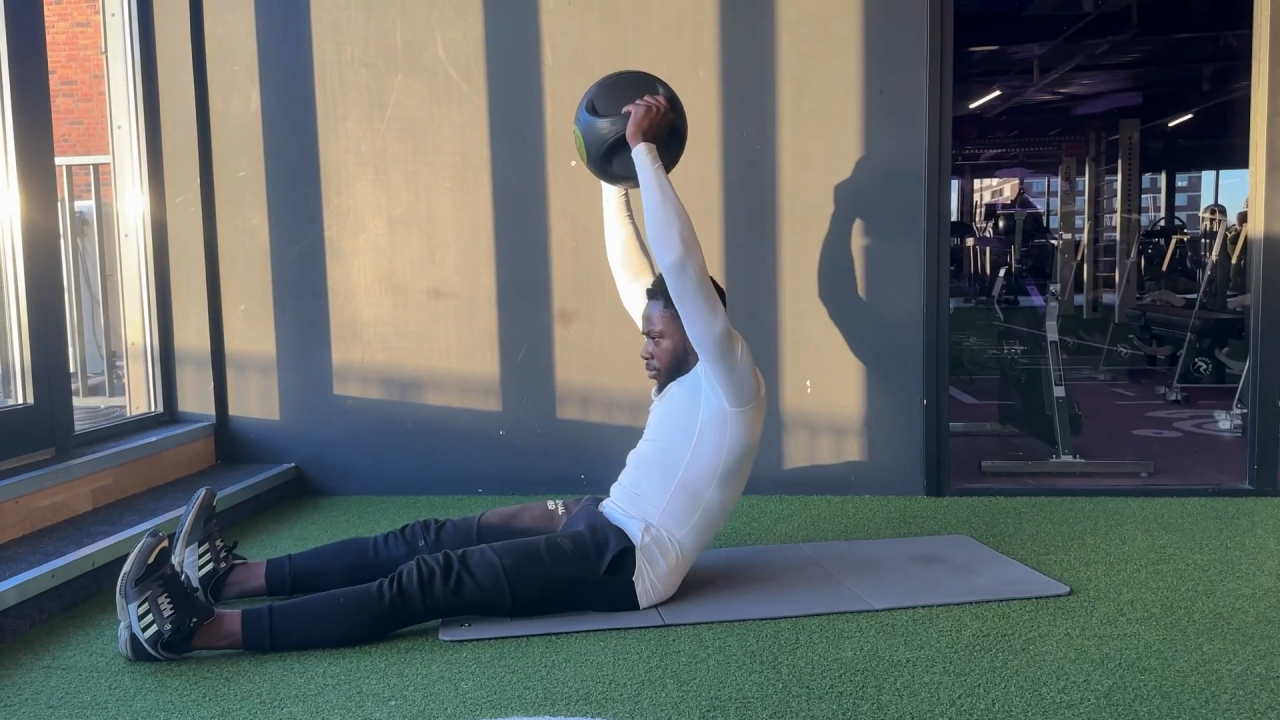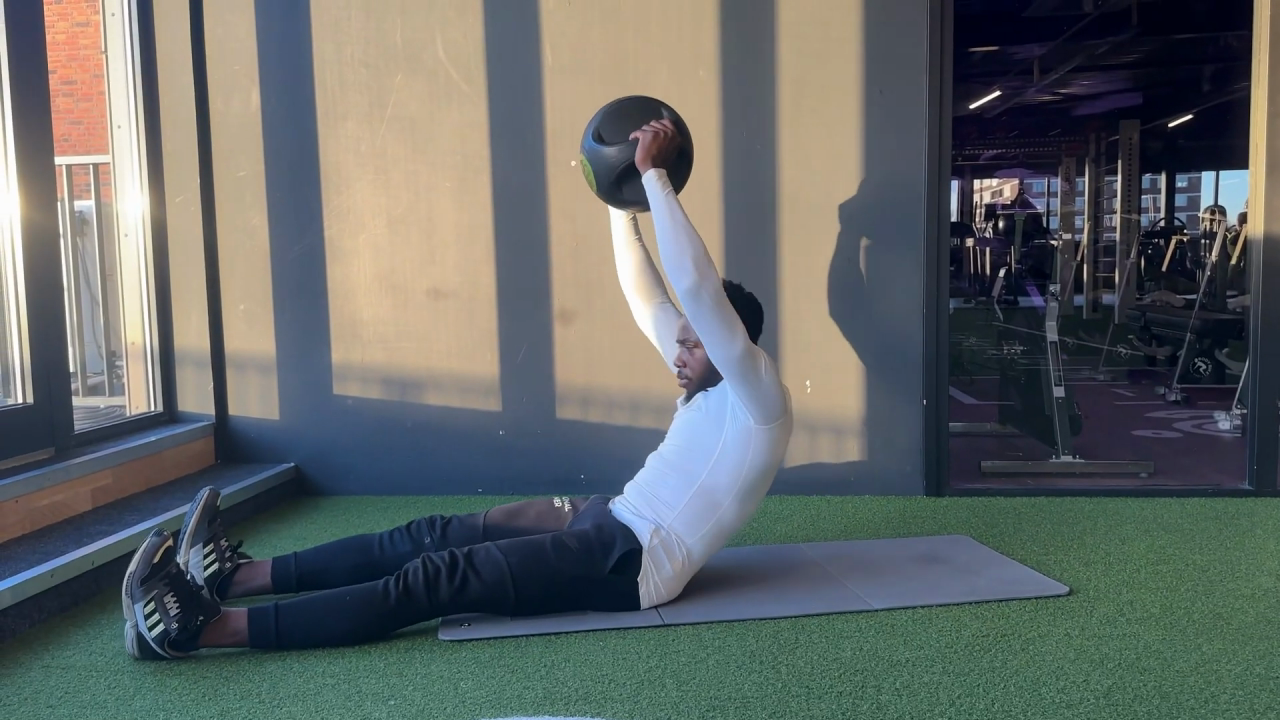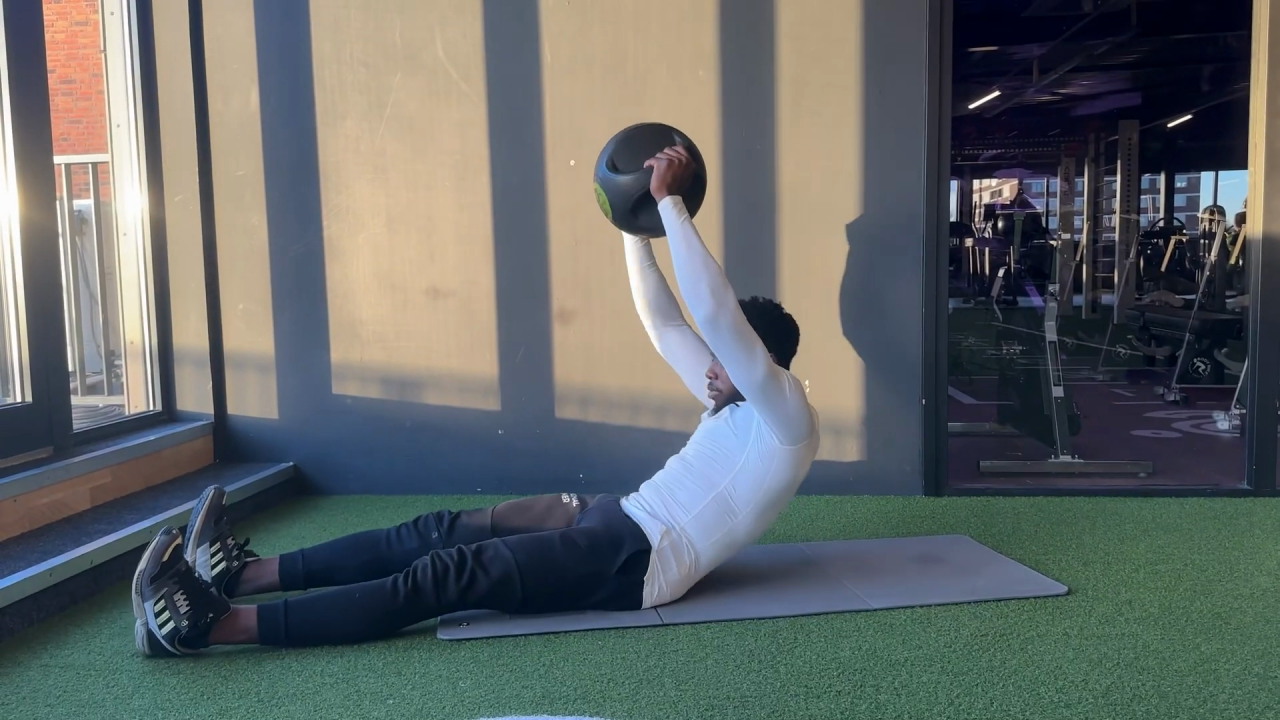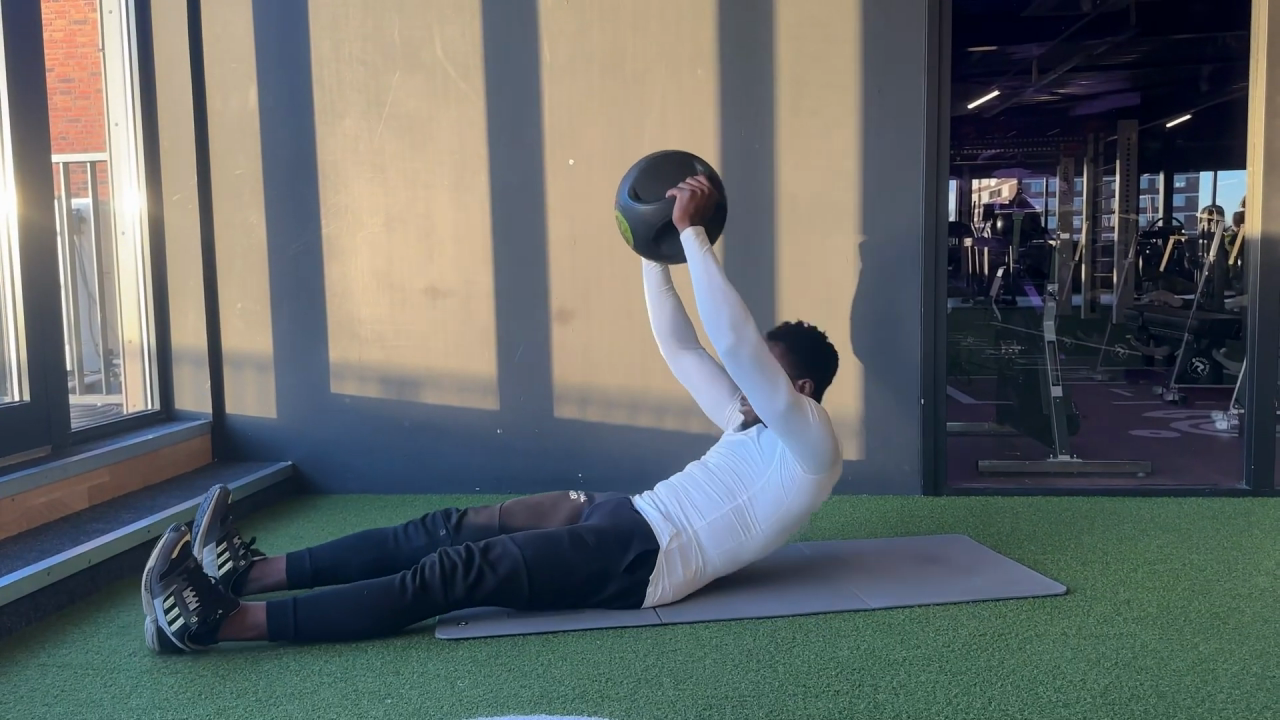
dt=0.2s
person 1, frame 1
left shoulder: (730, 380)
right shoulder: (689, 373)
left elbow: (682, 267)
right elbow: (634, 275)
left wrist: (644, 149)
right wrist: (614, 177)
left hip: (627, 563)
right hip: (601, 523)
left knee: (432, 580)
right knee: (425, 540)
right ankle: (233, 575)
person 1, frame 2
left shoulder: (758, 396)
right shoulder: (711, 385)
left elbow: (699, 287)
right elbow: (647, 299)
left wrist: (655, 175)
right wrist: (624, 200)
left hip: (632, 562)
right hip: (608, 520)
left knee: (439, 577)
right knee: (432, 537)
right ankle: (238, 574)
person 1, frame 3
left shoulder: (786, 417)
right shoulder: (735, 399)
left elbow: (717, 315)
right elbow: (664, 324)
left wrist: (671, 202)
right wrist: (635, 223)
left hip: (639, 560)
right hip: (617, 517)
left knee: (448, 574)
right knee: (440, 533)
left ankle: (214, 624)
right ankle: (246, 571)
person 1, frame 4
left shoulder: (810, 442)
right shoulder: (756, 421)
left elbow: (738, 346)
right elbow: (682, 349)
left wrist: (692, 232)
right wrist: (654, 250)
left hip: (644, 559)
right hip: (621, 516)
left knee: (455, 571)
right knee: (444, 530)
left ankle: (223, 621)
right ankle: (255, 571)
